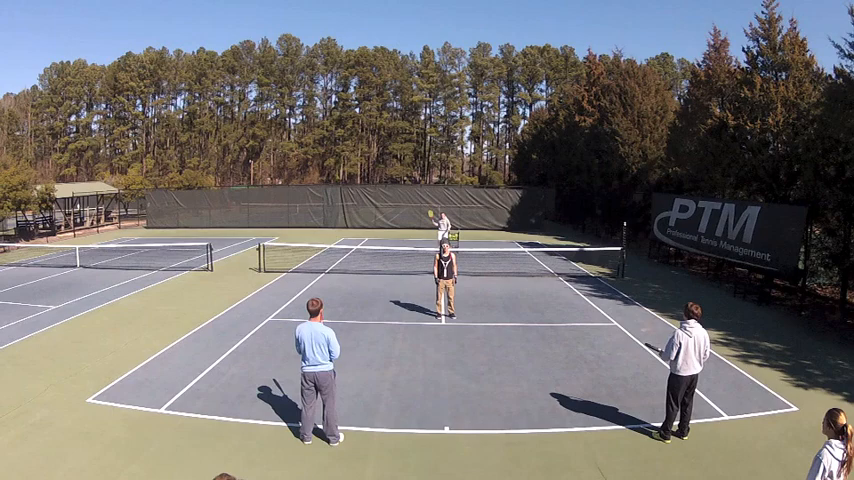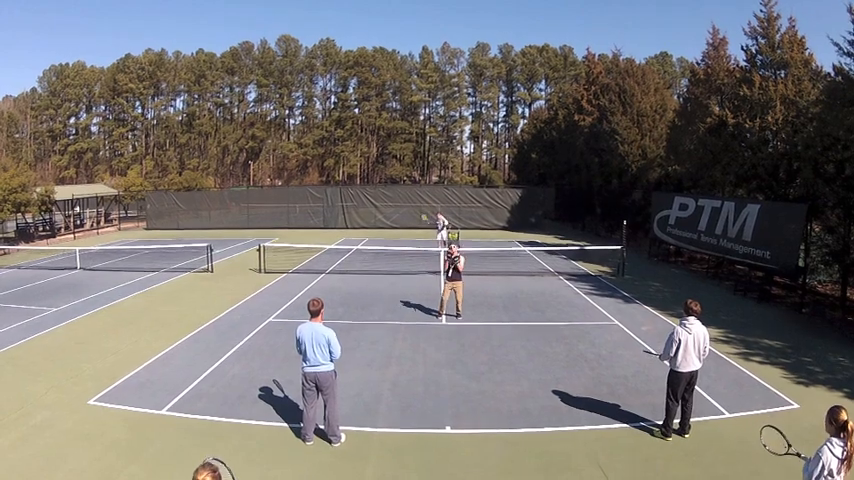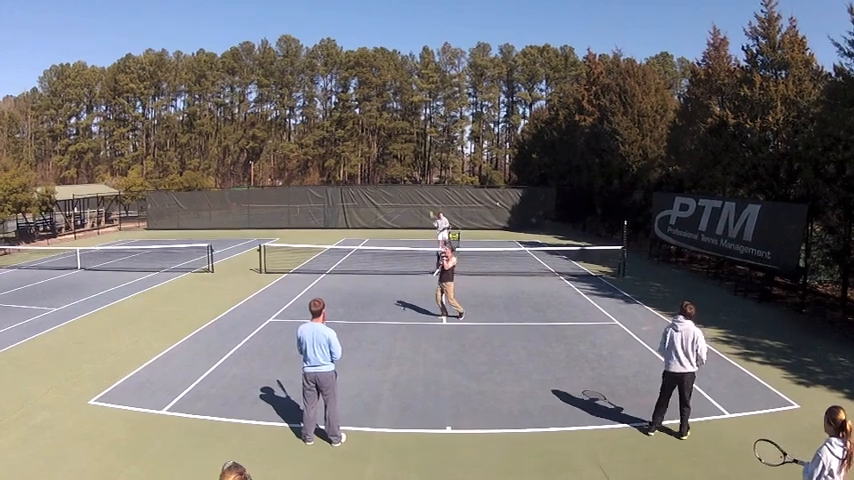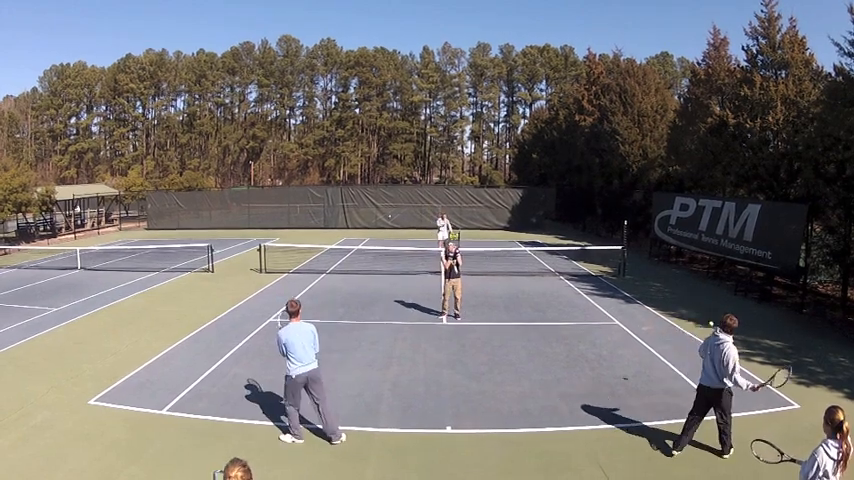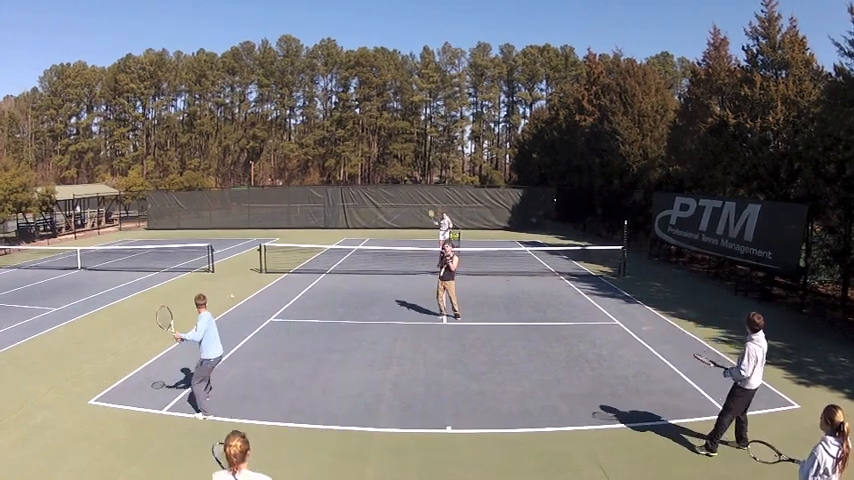
dt=1s
person 1, frame 1
left shoulder: (300, 329)
right shoulder: (327, 331)
left elbow: (299, 350)
right elbow: (335, 355)
left hip: (307, 372)
right hip: (325, 372)
left knee: (307, 405)
right knee: (329, 405)
left ankle: (306, 435)
right ankle: (333, 437)
person 1, frame 2
left shoulder: (300, 329)
right shoulder: (328, 332)
left elbow: (299, 351)
right elbow: (336, 355)
left hip: (308, 372)
right hip: (326, 372)
left knee: (308, 405)
right knee: (331, 406)
left ankle: (307, 436)
right ankle: (335, 437)
person 1, frame 3
left shoulder: (301, 330)
right shoulder: (329, 332)
left elbow: (300, 350)
right elbow: (336, 356)
left hip: (308, 372)
right hip: (326, 373)
left knee: (309, 406)
right knee: (331, 406)
left ankle: (308, 436)
right ankle: (335, 438)
person 1, frame 4
left shoulder: (282, 333)
right shoulder: (310, 328)
left elbow: (283, 353)
right elbow: (316, 349)
left hip: (295, 374)
right hip: (313, 370)
left knee: (291, 405)
right knee: (321, 403)
left ankle: (295, 435)
right ankle: (335, 435)
person 1, frame 5
left shoulder: (204, 317)
right shoulder: (206, 316)
left elbow: (197, 337)
right elbow: (195, 332)
left wrist: (182, 335)
right wrist: (182, 336)
left hip: (208, 357)
right hip: (217, 354)
left knee: (196, 383)
right knee: (204, 378)
left ankle: (204, 412)
right ankle: (206, 394)
person 2, frame 1
left shoulder: (679, 333)
right shoulder: (703, 333)
left elbow: (669, 356)
right elbow: (706, 355)
left wrist: (661, 353)
left hip: (679, 374)
right hip: (694, 374)
left knee: (673, 405)
right knee: (687, 403)
left ankle: (665, 434)
right ankle: (683, 431)
person 2, frame 2
left shoulder: (679, 330)
right shoulder: (703, 330)
left elbow: (669, 352)
right elbow: (705, 352)
left wrist: (662, 357)
left hip: (679, 371)
right hip: (694, 371)
left knee: (672, 401)
right knee: (687, 400)
left ankle: (667, 431)
right ankle: (684, 429)
person 2, frame 3
left shoulder: (669, 329)
right shoulder: (696, 332)
left elbow: (661, 350)
right elbow: (702, 356)
right wrist: (697, 364)
left hip: (670, 371)
right hip: (688, 373)
left knee: (663, 399)
right knee: (685, 402)
left ankle: (653, 426)
right ankle: (684, 431)
person 2, frame 4
left shoulder: (710, 339)
right shoulder: (730, 350)
left elbow: (702, 353)
right elbow: (733, 376)
right wrist: (750, 386)
left hip: (704, 387)
right hip: (721, 390)
left knee: (694, 417)
right knee: (724, 421)
left ankle: (677, 446)
right ankle: (726, 449)
person 2, frame 5
left shoulder: (751, 346)
right shoulder: (761, 341)
left elbow: (743, 373)
left wrist: (728, 372)
right wrist: (733, 369)
left hip: (744, 386)
right hip: (753, 384)
left knee: (726, 414)
right knee: (740, 412)
left ankle: (711, 446)
right ankle: (742, 441)
